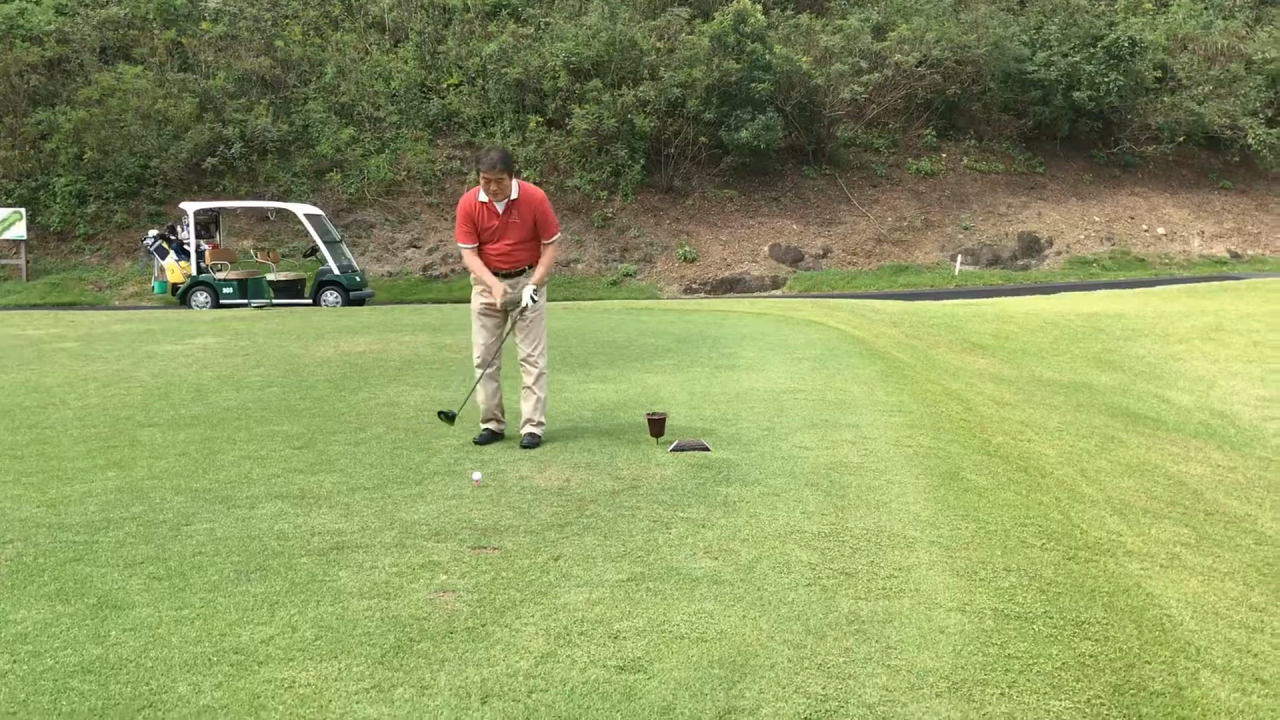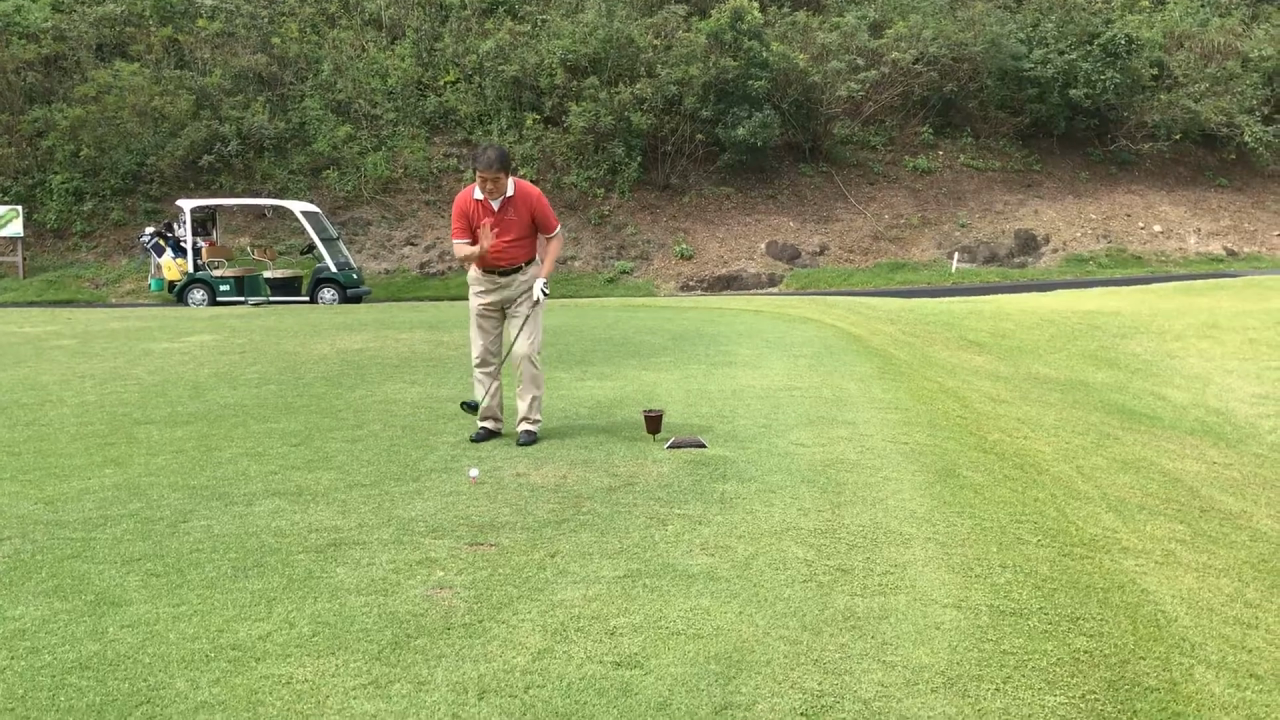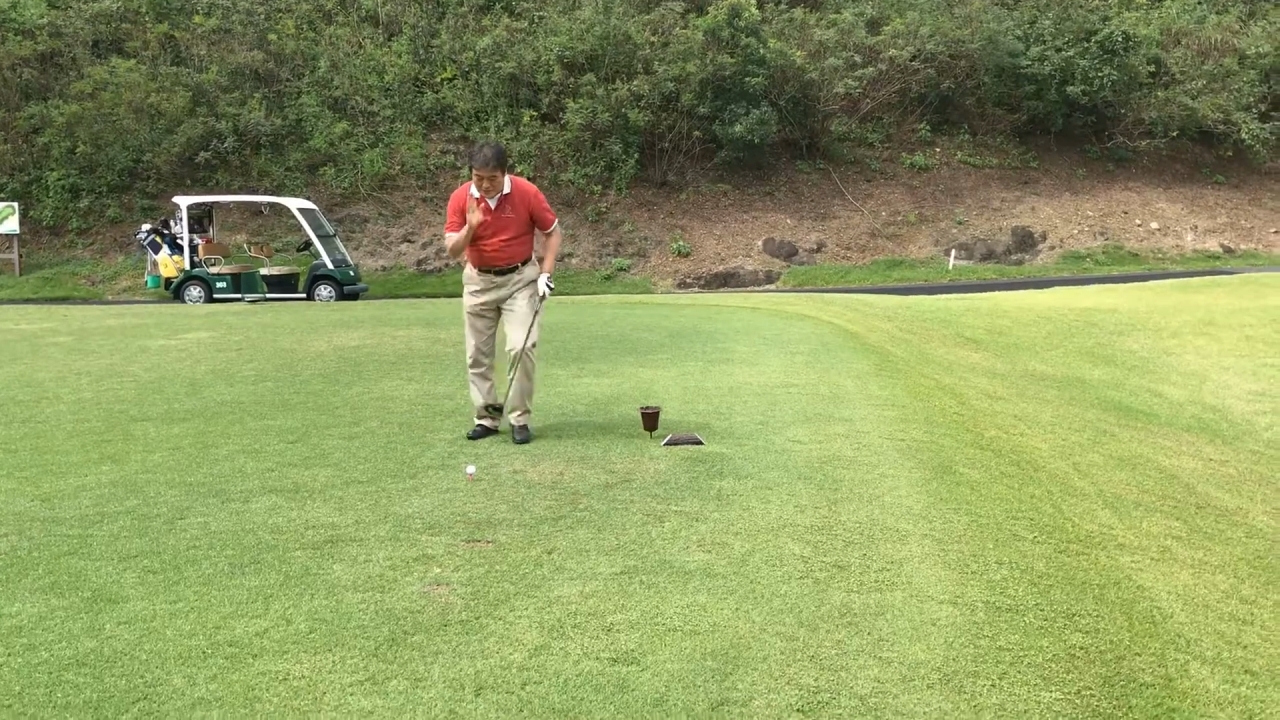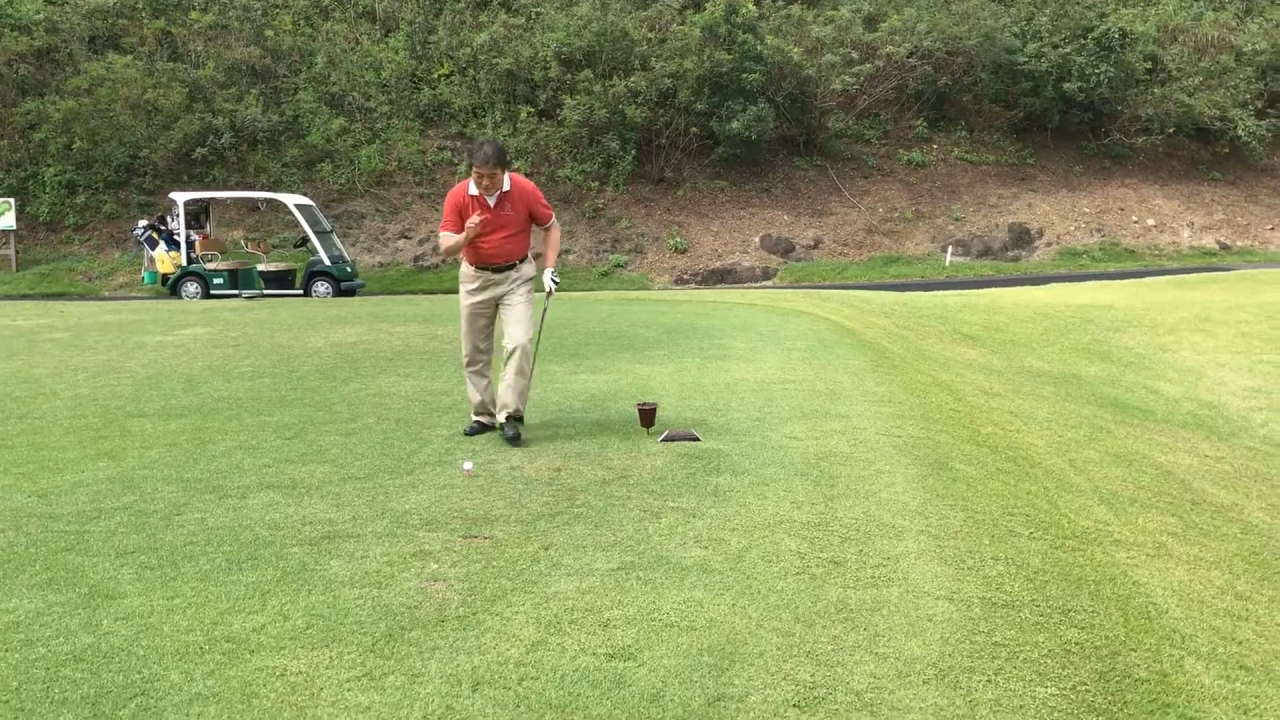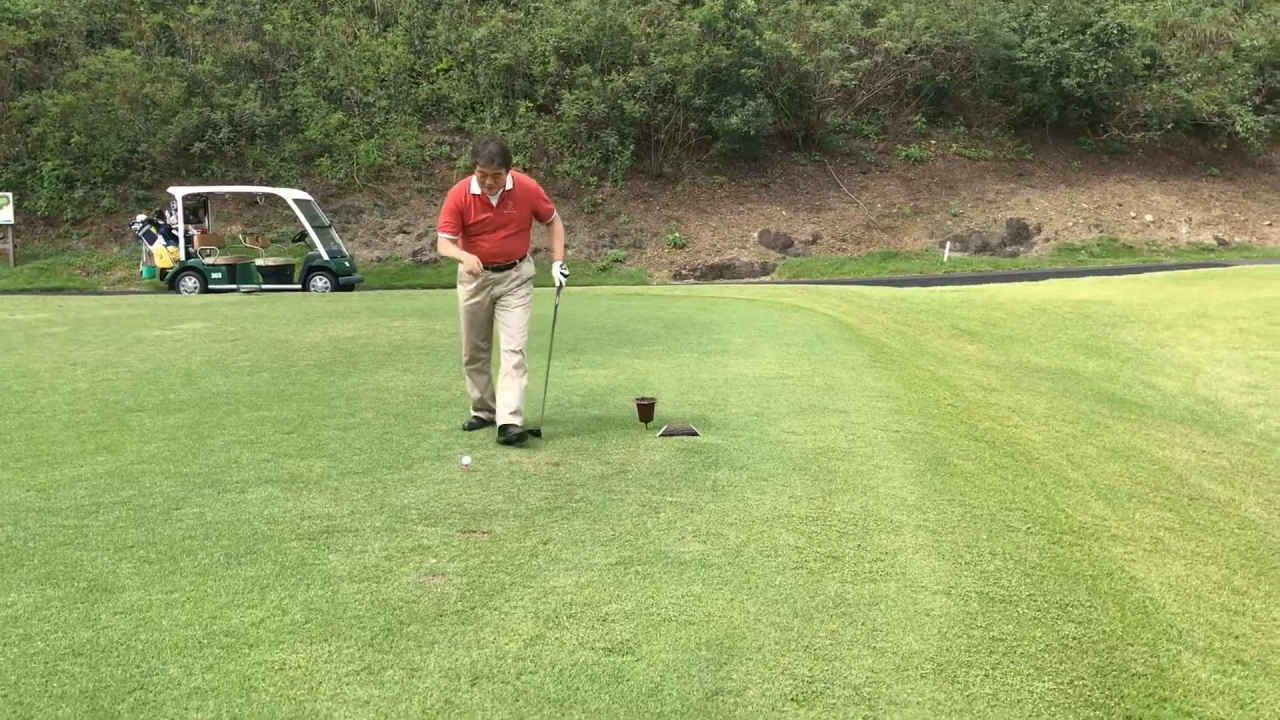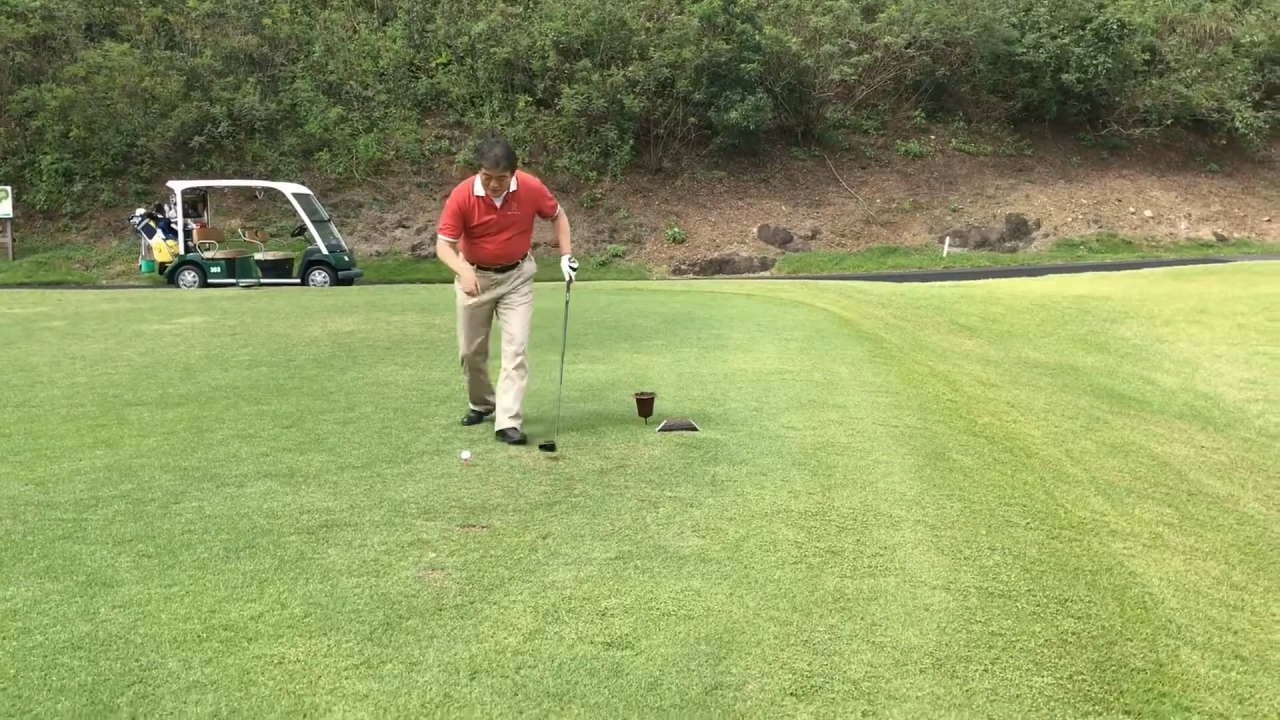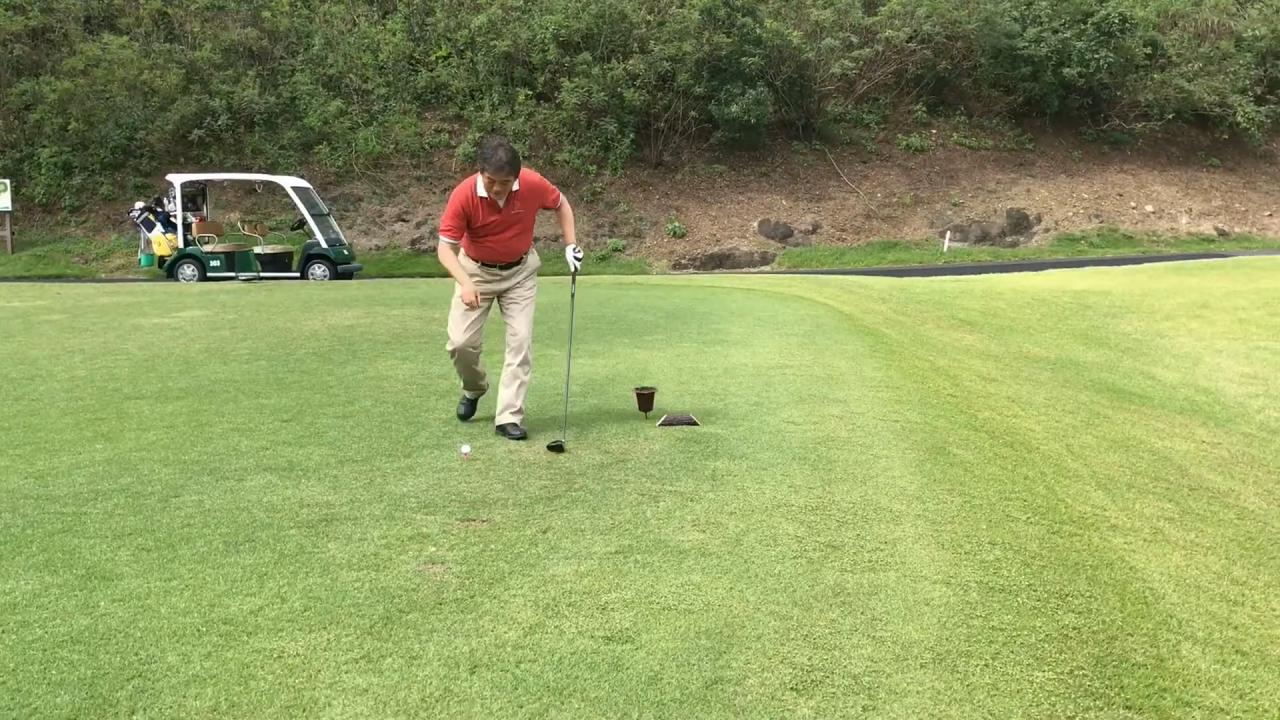
dt=0.1s
person 1, frame 1
left shoulder: (535, 198)
right shoulder: (468, 204)
left elbow: (550, 246)
right elbow: (468, 254)
left wrist: (532, 285)
right wrist: (493, 284)
left hip: (527, 280)
right hip: (487, 283)
left knee: (531, 356)
right knee: (484, 355)
left ankle: (533, 426)
right ankle: (492, 423)
person 1, frame 2
left shoulder: (531, 195)
right shoulder: (464, 201)
left elbow: (554, 237)
right elbow: (459, 252)
left wrist: (542, 278)
right wrist: (478, 249)
left hip: (525, 280)
right hip: (484, 282)
left knee: (526, 353)
right knee: (484, 355)
left ankle: (528, 422)
right ankle: (489, 421)
person 1, frame 3
left shoulder: (527, 193)
right shoulder: (460, 199)
left elbow: (553, 232)
right elbow: (452, 249)
left wrist: (545, 273)
right wrist: (469, 228)
left hip: (521, 278)
right hip: (479, 281)
left knee: (521, 345)
right knee: (478, 355)
left ankle: (519, 417)
right ankle: (486, 418)
person 1, frame 4
left shoulder: (526, 191)
right shoulder: (457, 196)
left elbow: (551, 226)
right elbow: (446, 243)
left wrist: (549, 268)
right wrist: (465, 235)
left hip: (517, 276)
right hip: (476, 278)
left knee: (519, 342)
right knee: (475, 353)
left ankle: (510, 415)
right ankle: (484, 415)
person 1, frame 5
left shoulder: (528, 189)
right shoulder: (458, 194)
left elbow: (553, 221)
right elbow: (443, 244)
left wrist: (557, 261)
right wrist: (464, 256)
left hip: (515, 276)
right hip: (475, 277)
left knee: (514, 346)
right knee: (474, 351)
left ankle: (509, 421)
right ankle: (483, 410)
person 1, frame 6
left shoulder: (531, 188)
right shoulder: (461, 196)
left elbow: (558, 215)
right elbow: (444, 245)
left wrist: (566, 255)
right wrist: (463, 273)
left hip: (516, 277)
right hip: (475, 275)
left knee: (515, 346)
right knee: (472, 350)
left ankle: (508, 422)
right ankle: (482, 403)
person 1, frame 7
left shoulder: (534, 184)
right shoulder: (463, 194)
left elbow: (561, 205)
right elbow: (445, 248)
left wrist: (571, 244)
right wrist: (464, 283)
left hip: (520, 271)
right hip: (477, 271)
left knee: (519, 341)
right knee: (461, 342)
left ankle: (509, 417)
right ankle: (473, 387)
